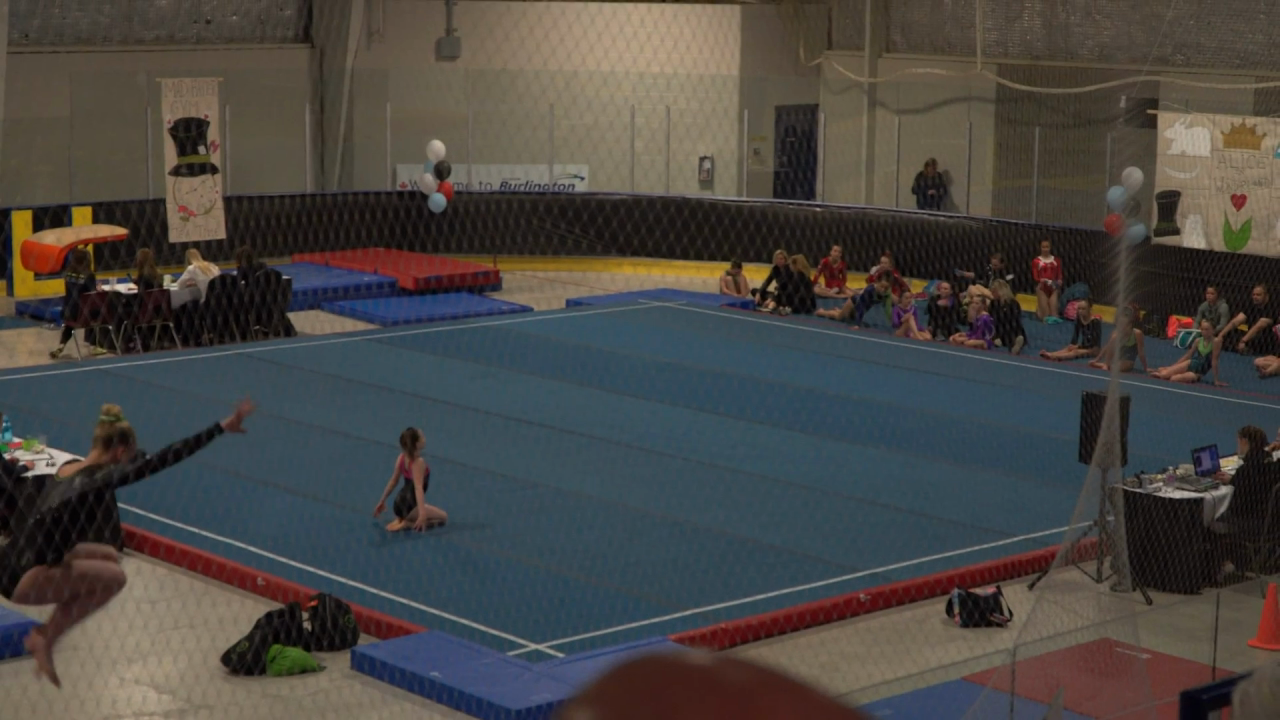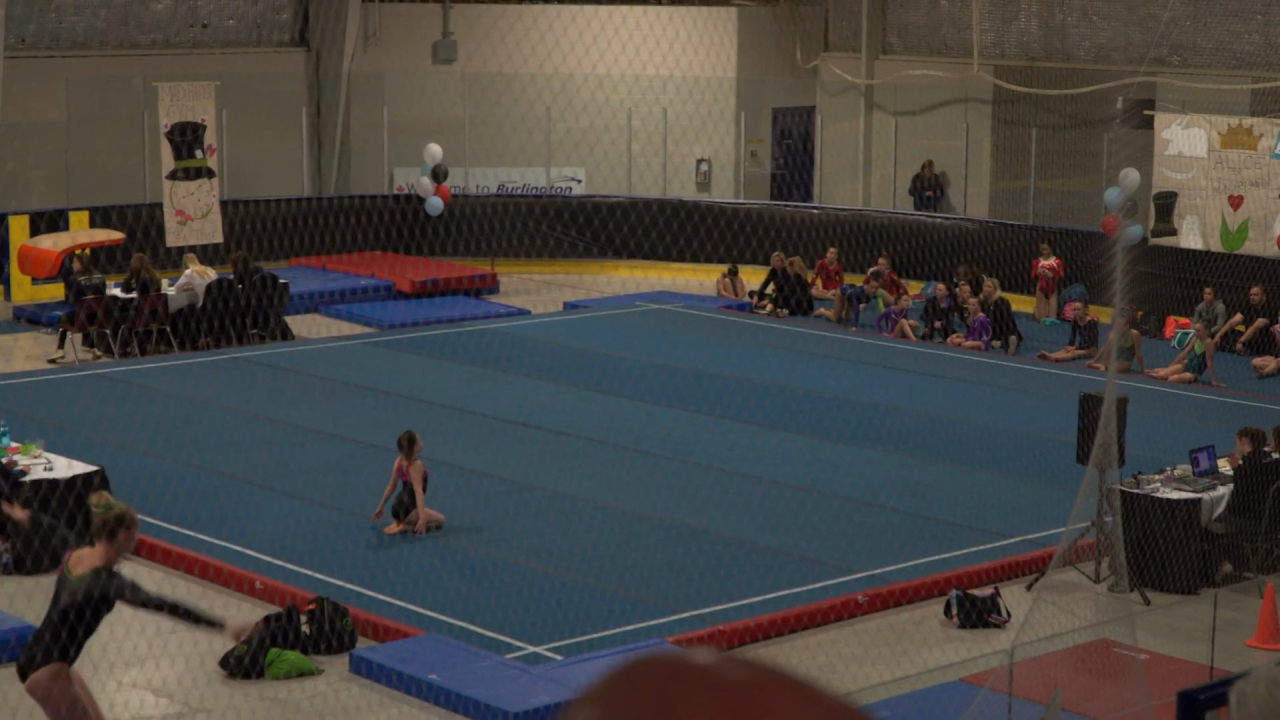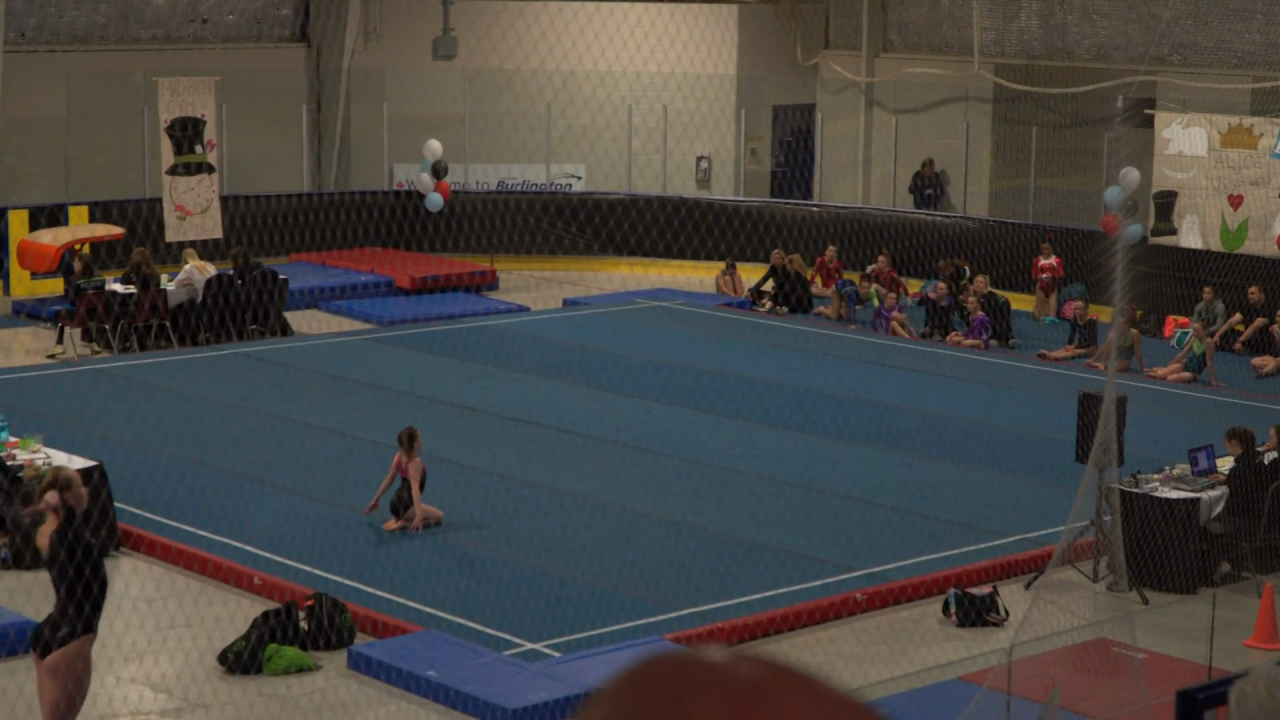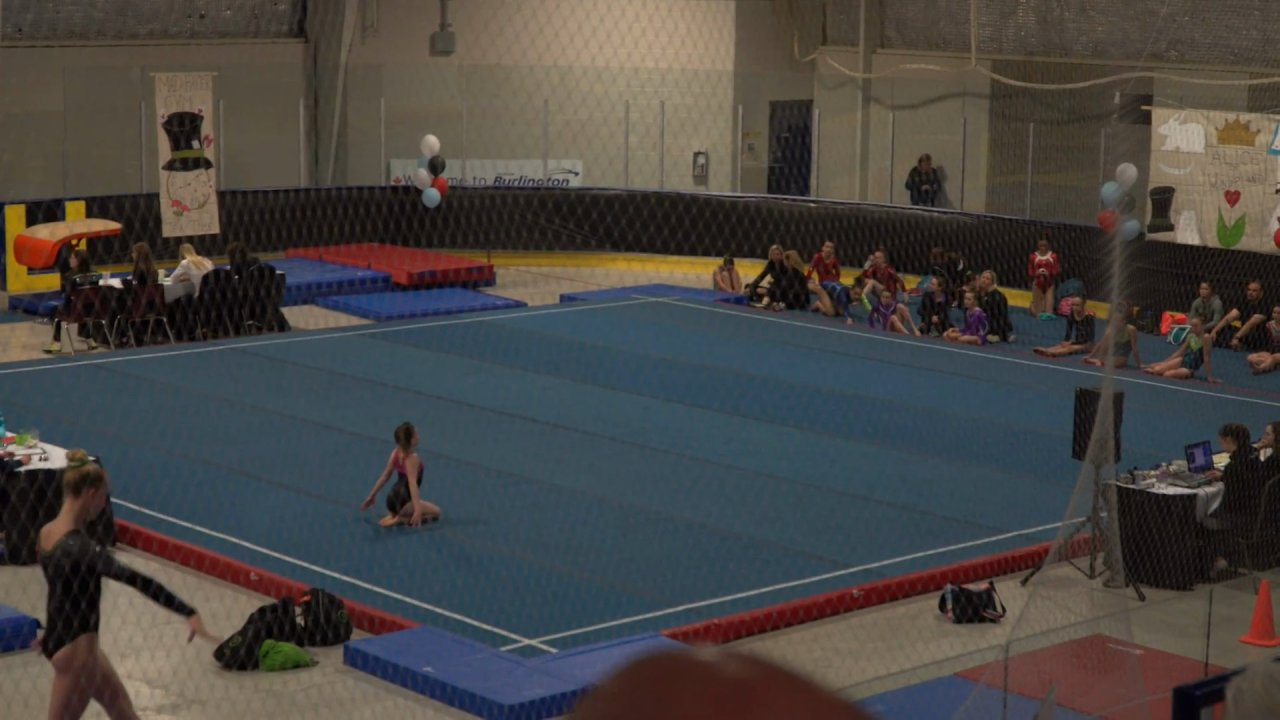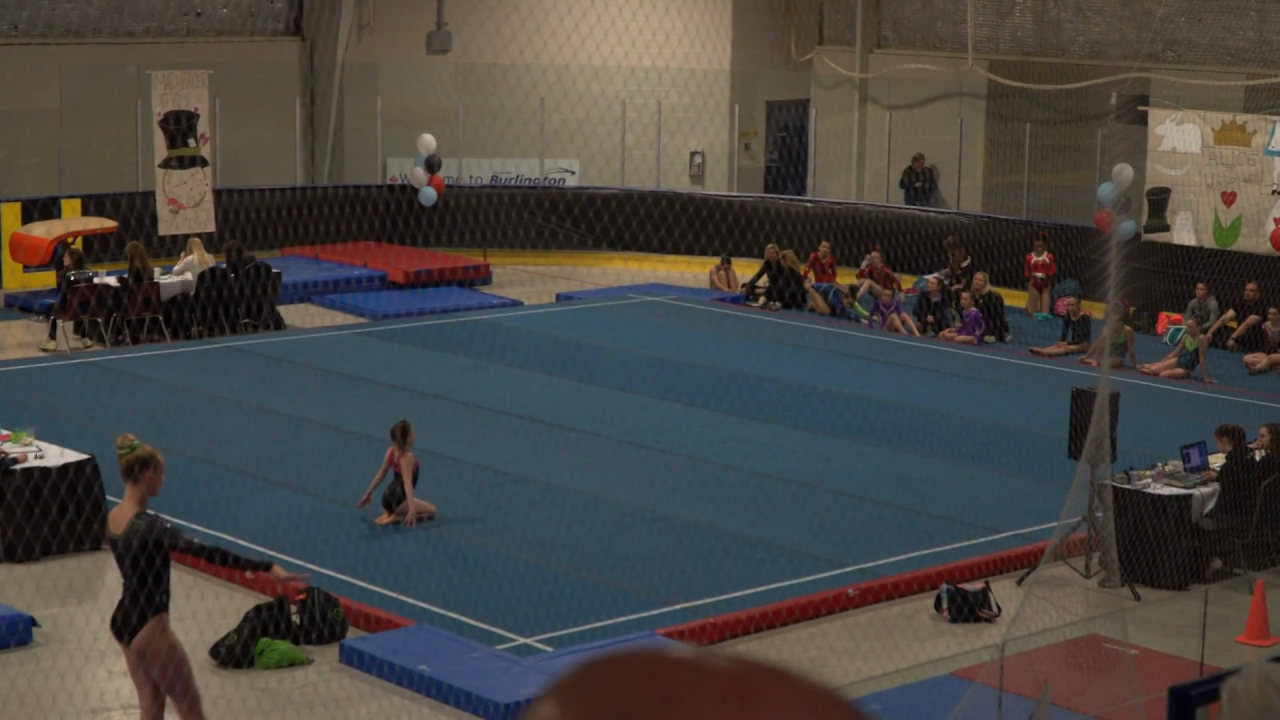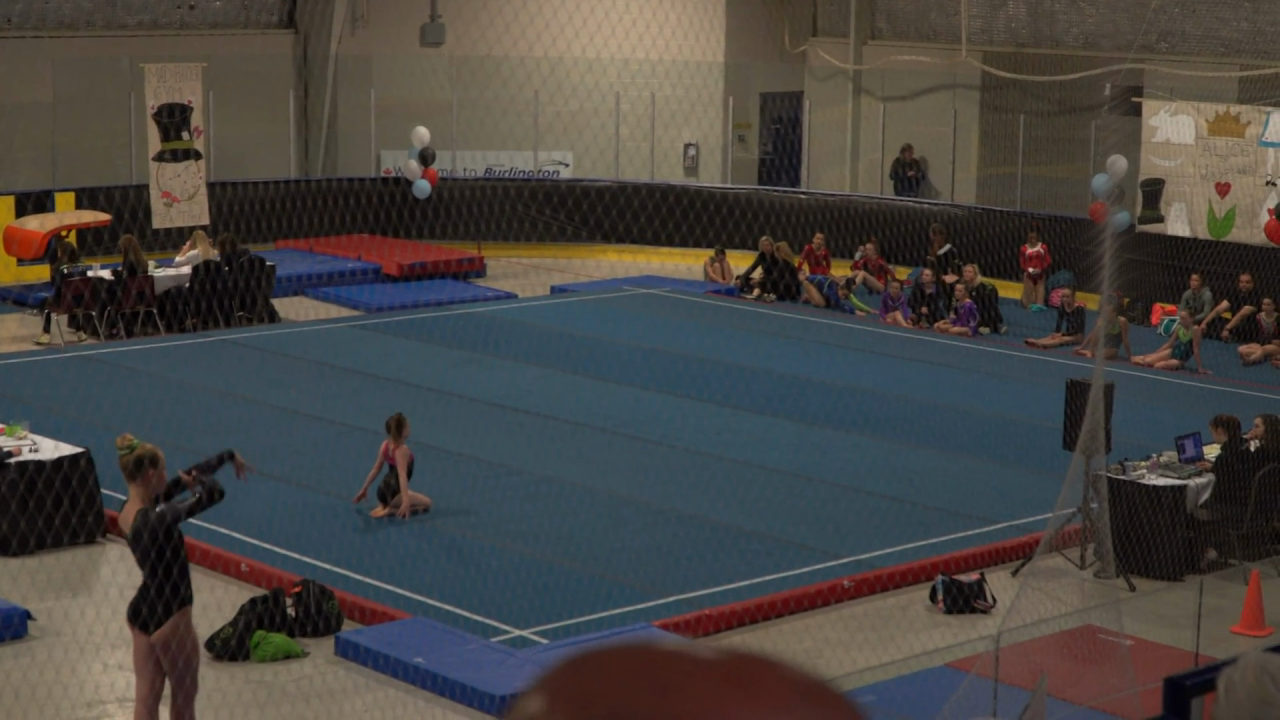
dt=0.7s
person 1, frame 1
left shoulder: (71, 469)
right shoulder: (99, 477)
right elbow: (162, 460)
right wrist: (222, 427)
right hip: (28, 576)
left knee: (109, 556)
right knee: (115, 578)
left ankle: (43, 636)
right ankle: (45, 636)
person 1, frame 2
left shoulder: (76, 556)
right shoulder: (107, 582)
right elbow: (162, 605)
left wrist: (28, 517)
right wrist: (221, 626)
left hip: (38, 658)
right hip: (46, 669)
person 1, frame 3
left shoulder: (47, 534)
right shoulder: (66, 534)
right elbow: (68, 516)
right wrist: (55, 501)
left hip: (49, 637)
right hip: (70, 645)
person 1, frame 4
left shoulder: (48, 533)
right shoulder: (78, 545)
right elbow: (134, 579)
right wrist: (189, 613)
left hip: (62, 636)
right hip: (75, 646)
person 1, frame 5
left shoulder: (115, 516)
right shoulder: (148, 525)
right elbow: (207, 553)
right wrist: (267, 568)
left hip: (123, 621)
right hip: (149, 627)
person 1, frame 6
left shoulder: (129, 509)
right shoulder: (157, 518)
left elbow: (183, 480)
right elbow: (213, 492)
left wrist: (230, 457)
right wrist: (199, 482)
left hip: (140, 612)
right hip: (169, 619)
